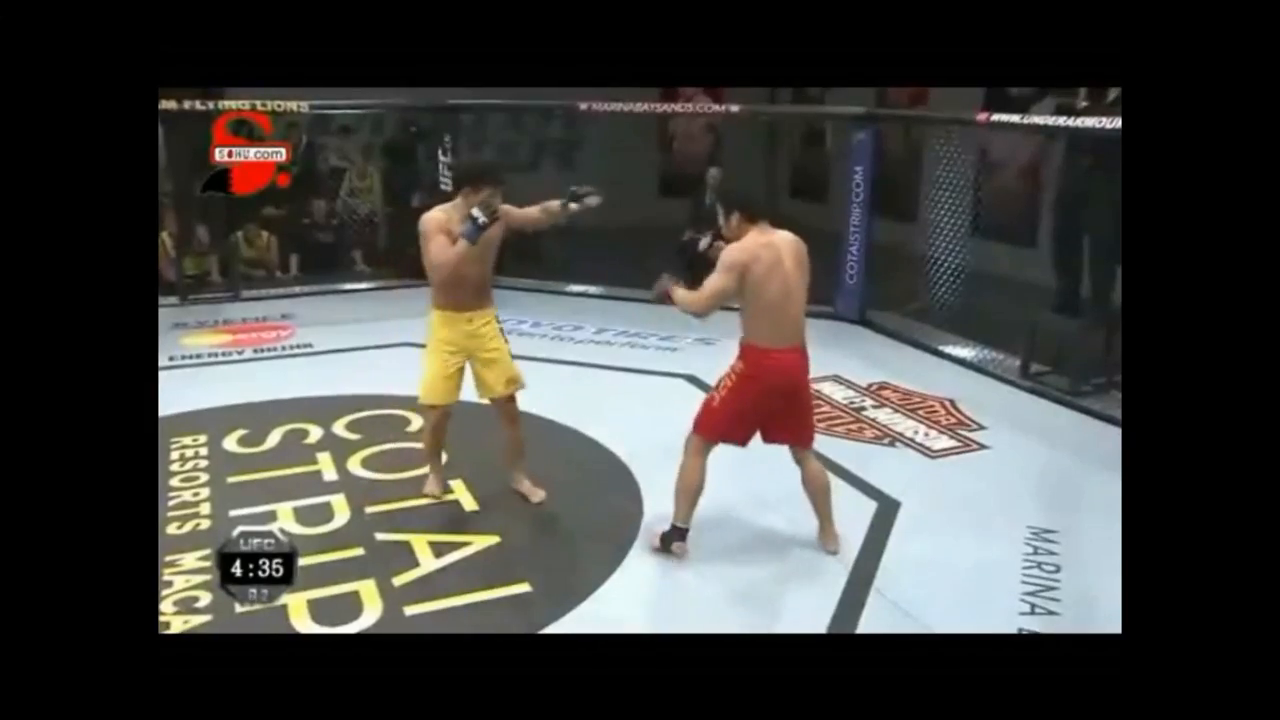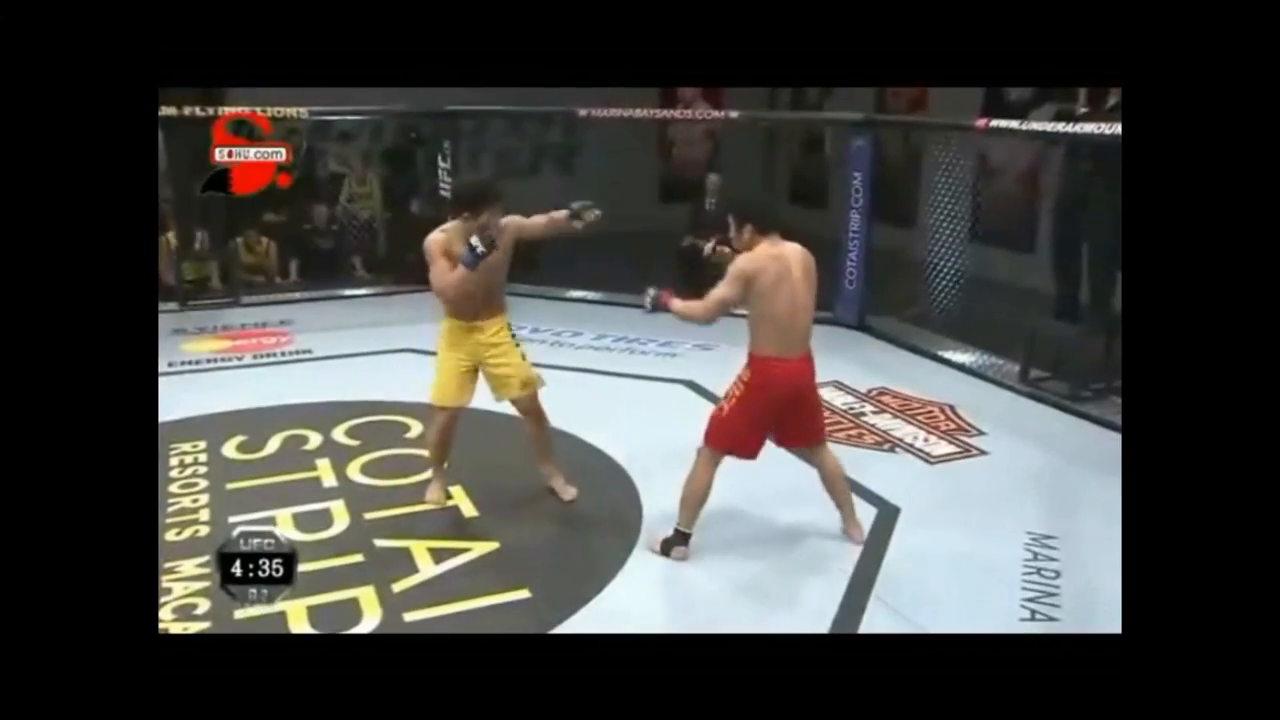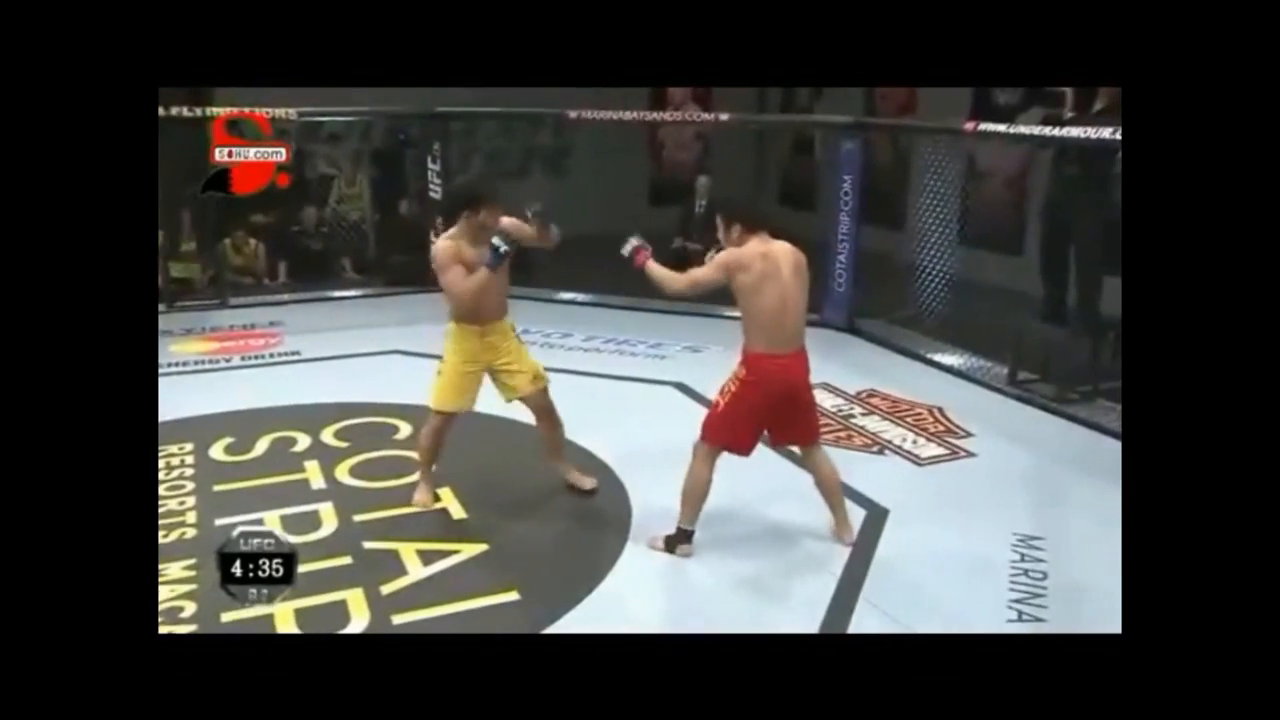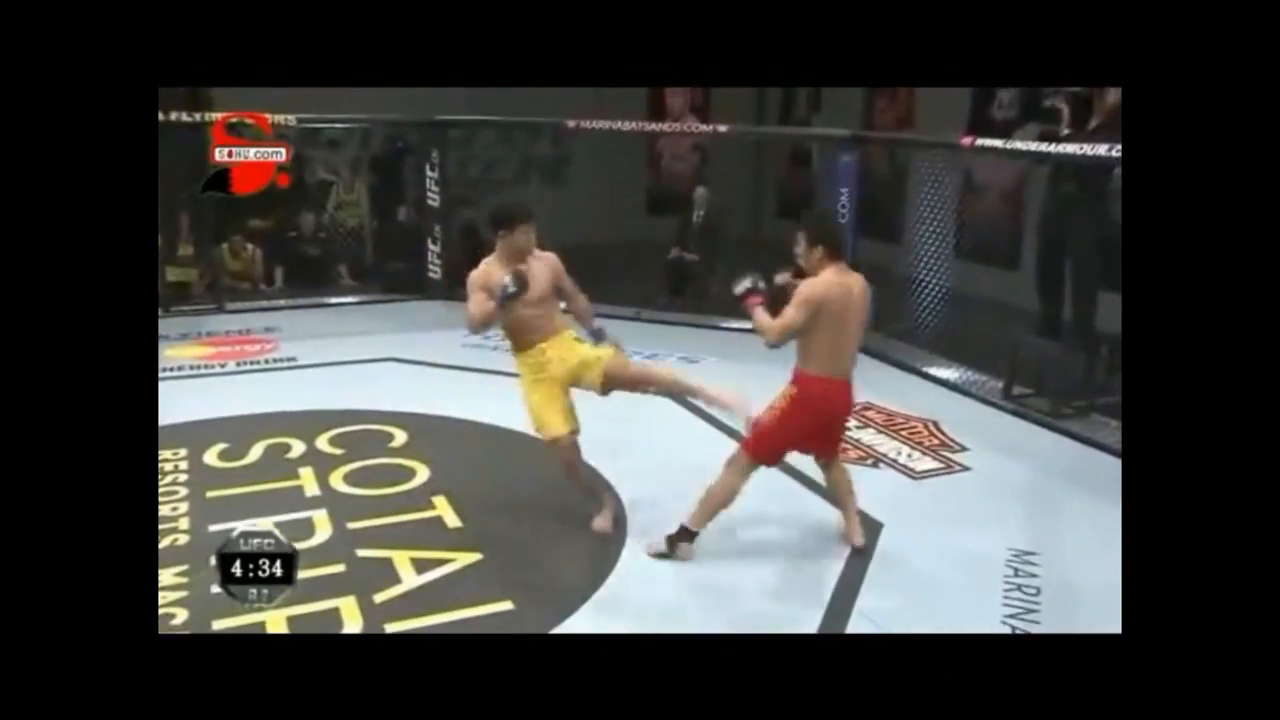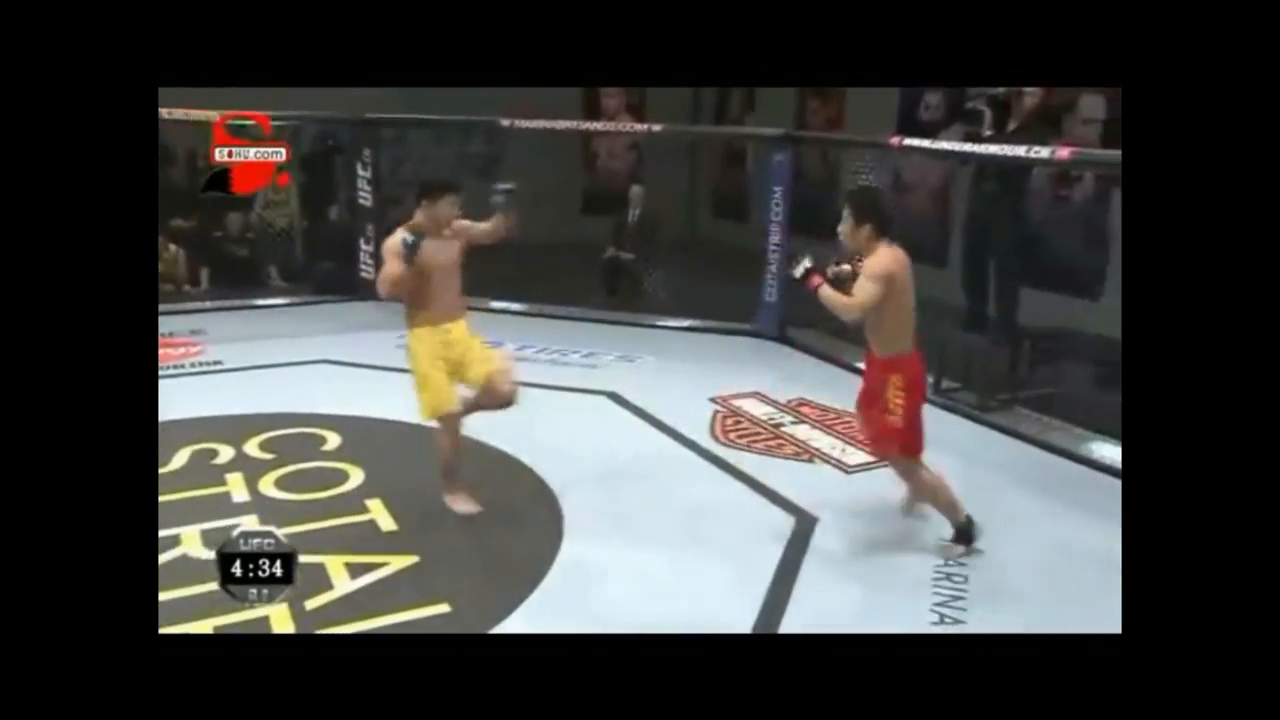
dt=0.4s
person 1, frame 1
left shoulder: (739, 252)
right shoulder: (796, 245)
left elbow: (700, 305)
left wrist: (672, 290)
left hip: (757, 366)
right hip: (795, 362)
left knee: (697, 445)
right knee: (803, 452)
left ankle: (677, 535)
right ankle: (828, 533)
person 1, frame 2
left shoulder: (749, 263)
right shoulder: (803, 256)
left elbow: (705, 313)
left wrist: (666, 301)
left hip: (765, 373)
right hip: (801, 369)
left knee: (709, 454)
right knee: (817, 449)
left ankle: (679, 539)
right ankle: (852, 524)
person 1, frame 3
left shoulder: (736, 259)
right shoulder: (795, 255)
left elbow: (679, 285)
left wrist: (642, 257)
left hip: (759, 370)
right hip: (796, 366)
left knee: (705, 450)
right knee: (812, 448)
left ankle: (683, 536)
right ankle: (844, 525)
person 1, frame 4
left shoulder: (815, 287)
right shoulder: (859, 285)
left elbow: (774, 336)
left wrist: (753, 301)
left hip: (807, 391)
right hip: (840, 393)
left knee: (740, 464)
right knee: (829, 458)
left ankle: (683, 538)
right ankle: (854, 528)
person 1, frame 5
left shoulder: (880, 264)
right shoulder: (890, 256)
left elbow: (852, 312)
left wrist: (815, 281)
right wrist: (851, 276)
left hip: (896, 370)
right hip: (889, 363)
left knee: (906, 461)
right knee: (871, 426)
left ankle: (963, 526)
right ankle: (917, 488)
person 2, frame 1
left shoulder: (499, 216)
right shoulder: (434, 221)
left elbow: (540, 214)
right elbow: (442, 272)
left wrist: (569, 203)
right wrist: (471, 233)
left hip: (484, 322)
right hip: (446, 325)
left knee: (507, 406)
right knee: (437, 410)
left ankle: (519, 476)
right ankle: (435, 472)
person 2, frame 2
left shoulder: (508, 228)
right shoulder: (438, 241)
left elbow: (549, 224)
right elbow: (446, 294)
left wrist: (571, 216)
right wrist: (471, 259)
left hip: (496, 330)
right hip: (458, 334)
left knee: (531, 406)
right knee: (445, 415)
left ankle: (552, 473)
right ankle: (437, 478)
person 2, frame 3
left shoulder: (507, 227)
right shoulder: (445, 249)
left elbow: (549, 240)
right elbow: (463, 298)
left wrist: (542, 226)
right wrist: (491, 263)
left hip: (502, 334)
right hip: (466, 340)
left knee: (543, 404)
right knee: (440, 418)
left ankle: (566, 470)
right ankle: (425, 481)
person 2, frame 4
left shoulder: (547, 261)
right shoulder: (481, 276)
left elbow: (574, 297)
right elbow: (475, 324)
left wrist: (595, 330)
right wrist: (503, 298)
left hip: (566, 347)
right hip: (534, 365)
left knee: (633, 375)
right knee: (563, 446)
left ankle: (706, 394)
right ankle: (602, 501)
person 2, frame 5
left shoulder: (457, 231)
right shoulder: (398, 243)
left elbow: (497, 231)
right elbow: (386, 290)
left wrist: (504, 209)
right wrist: (409, 254)
left hip: (461, 332)
right hip: (426, 340)
left knee: (503, 394)
right knee: (449, 422)
left ankle: (458, 410)
right ankle: (453, 490)
person 3, frame 1
right shoulder: (1090, 95)
right elbow: (1060, 117)
left wrist: (1084, 107)
right wrist: (1079, 103)
left hip: (1107, 178)
right hip: (1074, 170)
left knee: (1102, 244)
right knee: (1065, 238)
left ankle: (1100, 307)
right ankle: (1066, 301)
person 3, frame 2
right shoulder: (1091, 96)
right elbow: (1059, 123)
left wrist: (1083, 113)
right wrist: (1078, 108)
left hip: (1106, 187)
right hip: (1073, 179)
left knee: (1101, 253)
right knee: (1064, 246)
left ankle: (1099, 316)
right ankle: (1065, 308)
person 3, frame 3
left shoulder: (1116, 115)
right shoulder: (1079, 98)
left wrist: (1070, 117)
left hip: (1092, 195)
right hip: (1060, 187)
left knee: (1088, 261)
right knee: (1052, 255)
left ankle: (1087, 324)
right ankle: (1052, 316)
person 3, frame 4
left shoulder: (1115, 131)
right shoulder: (1075, 112)
left elbow: (1096, 157)
left wrist: (1066, 132)
left hip: (1088, 213)
right hip: (1055, 205)
left knee: (1083, 280)
right knee: (1047, 273)
left ankle: (1081, 342)
right ankle: (1047, 333)
person 3, frame 5
left shoulder: (1037, 133)
right shoulder: (994, 116)
left wrist: (988, 134)
left hip: (1009, 212)
right hip: (979, 204)
left knee: (1006, 277)
right knee: (972, 270)
left ankle: (1005, 337)
right ankle: (973, 329)
